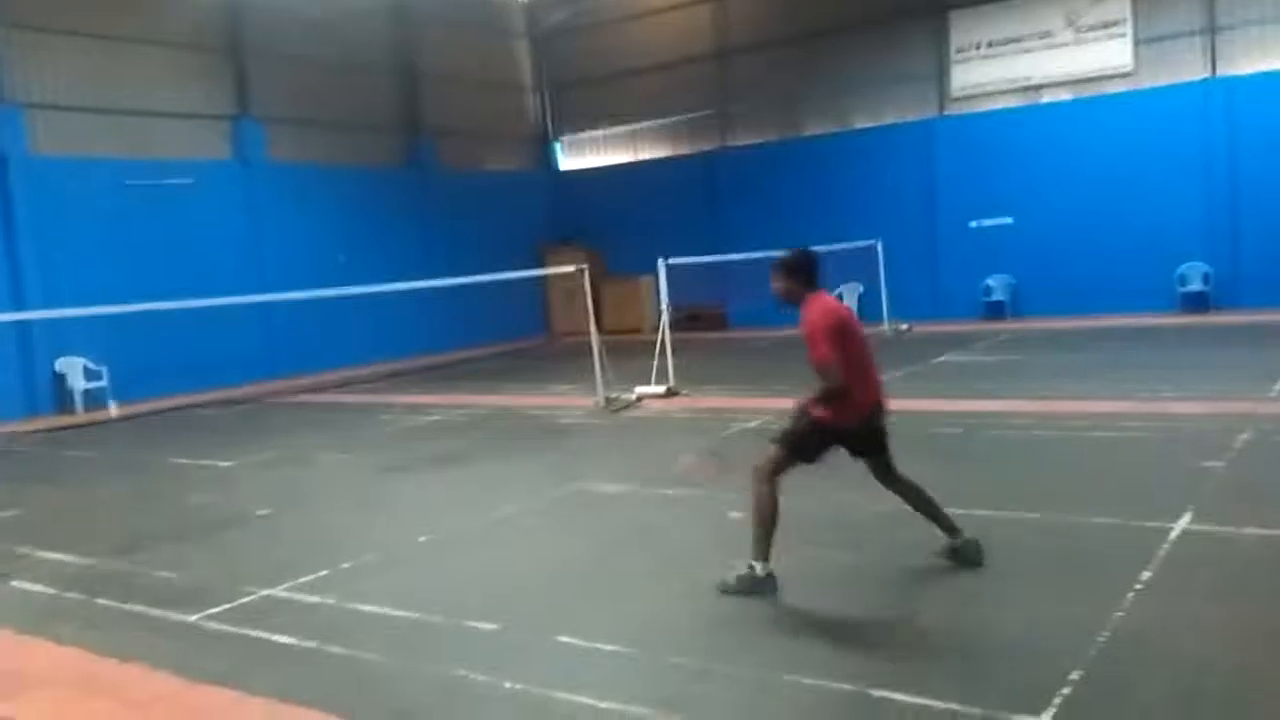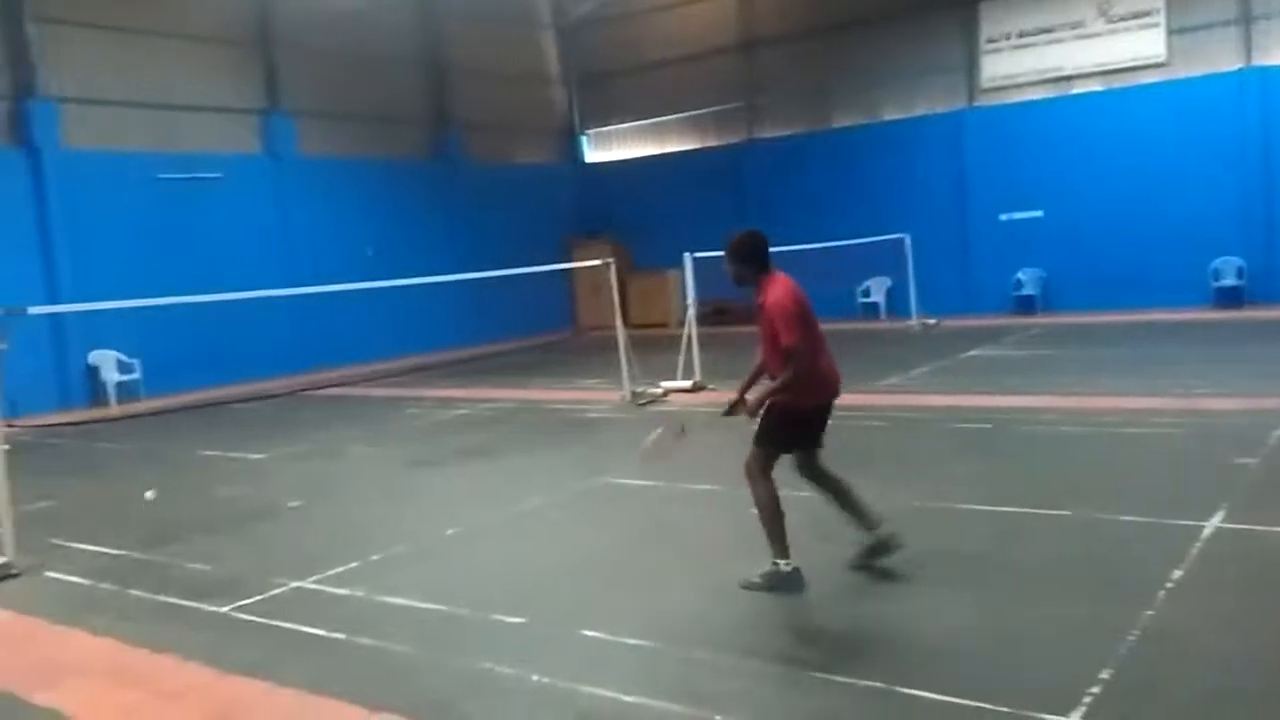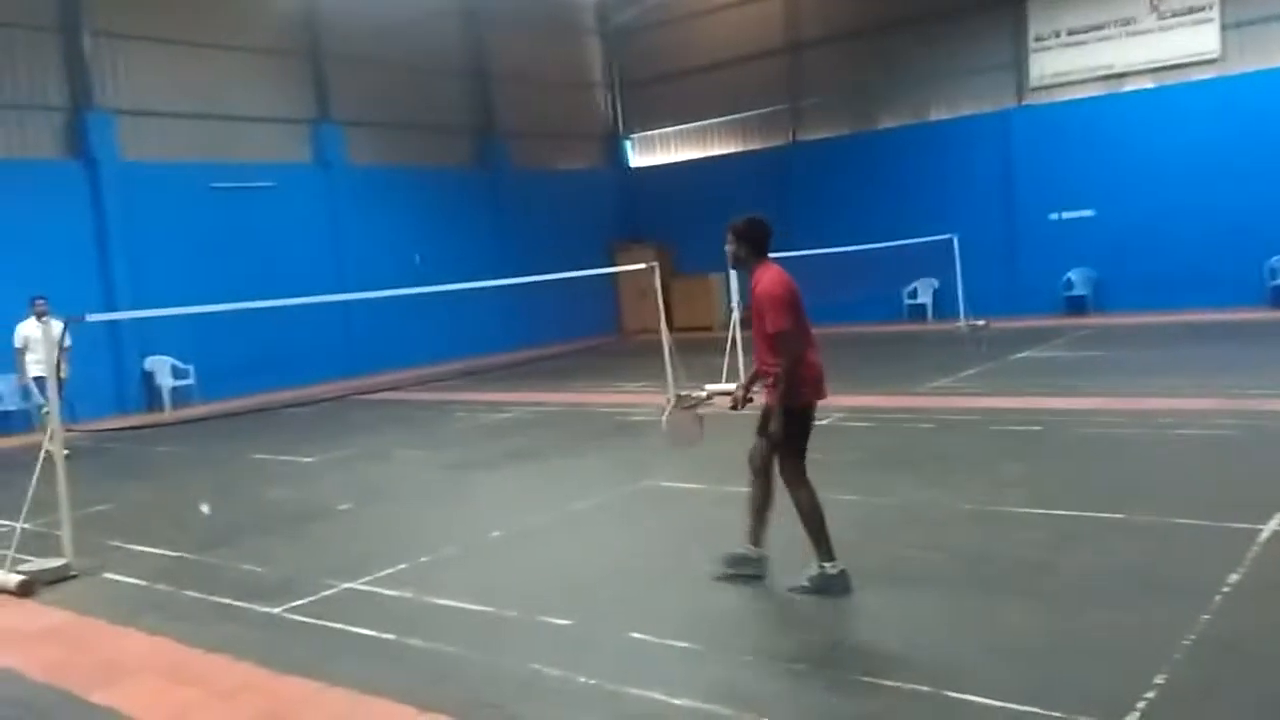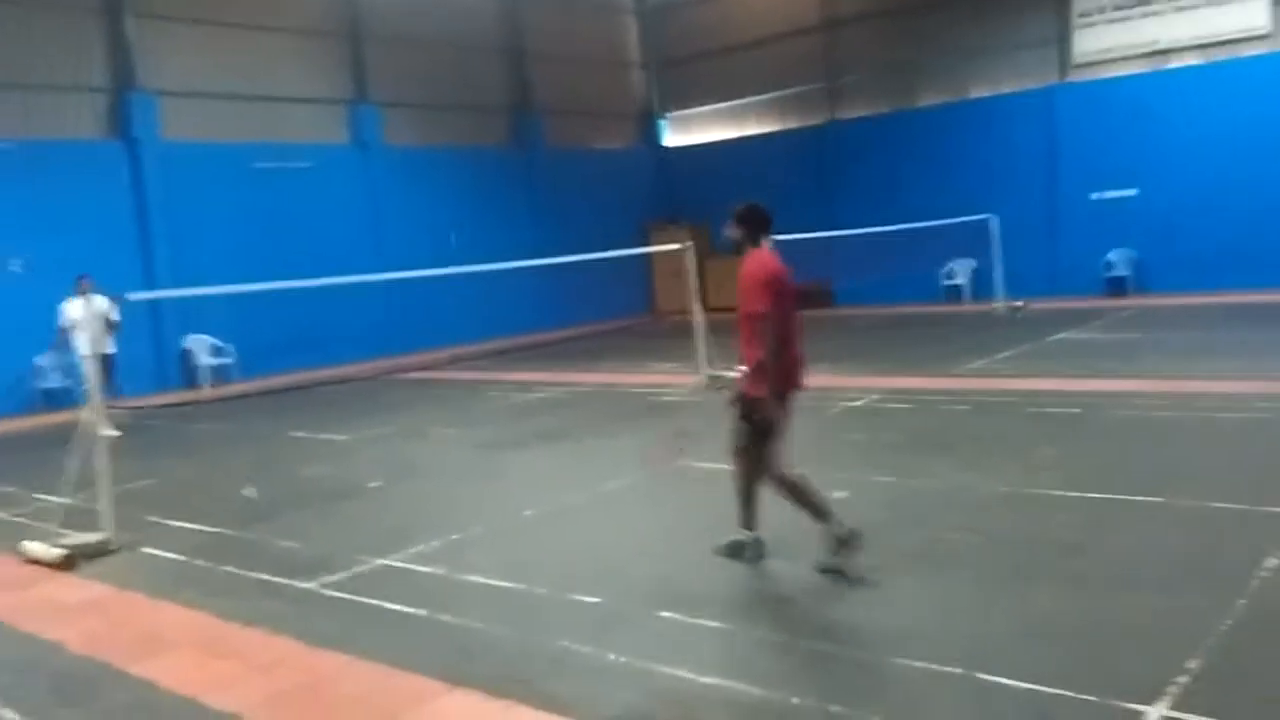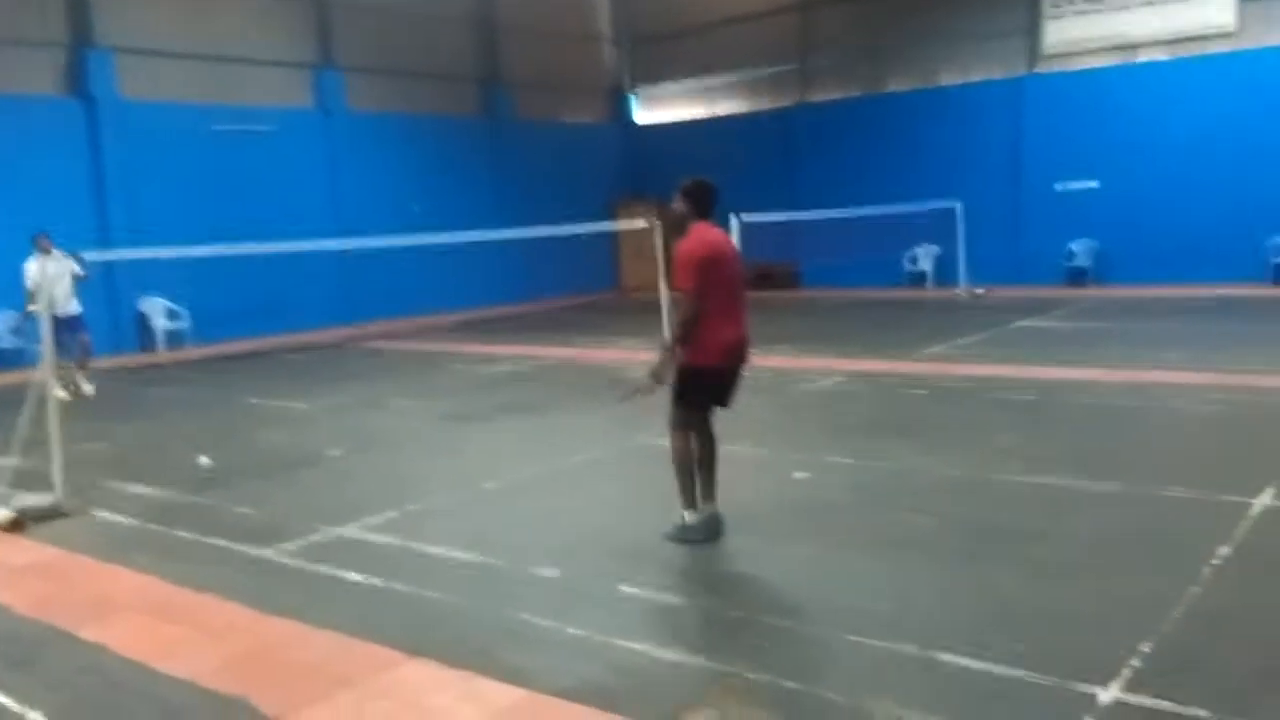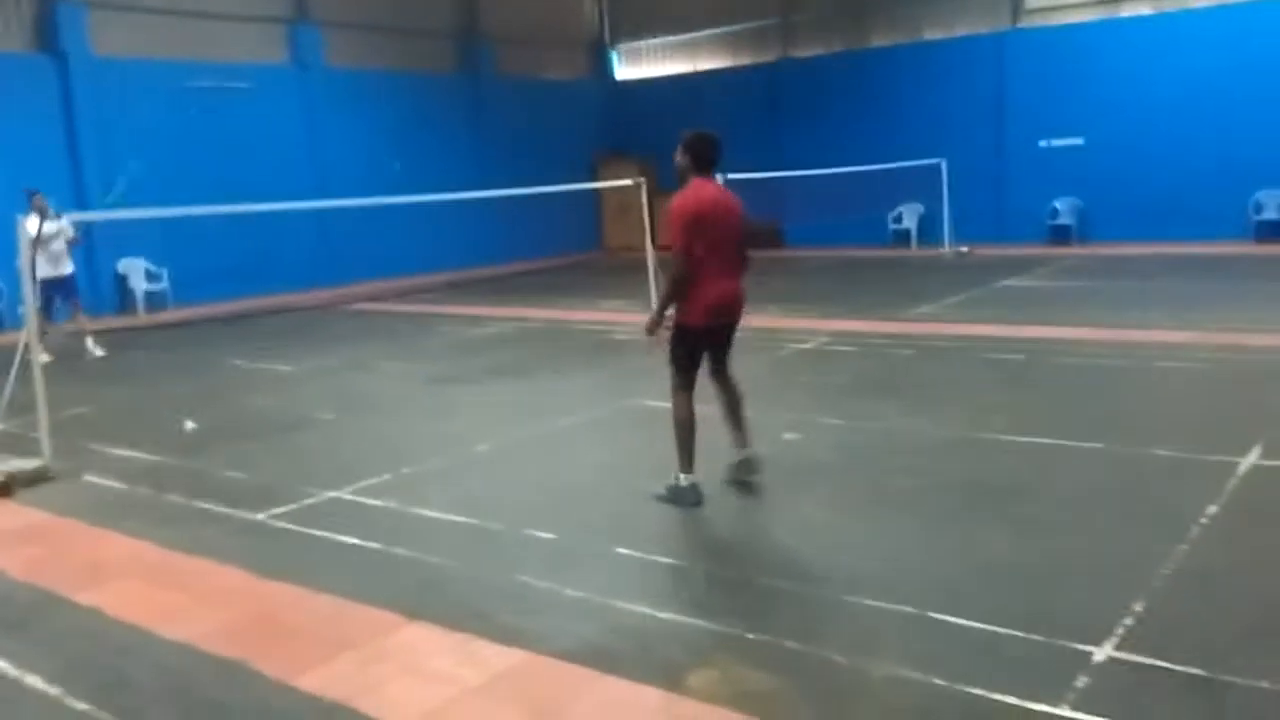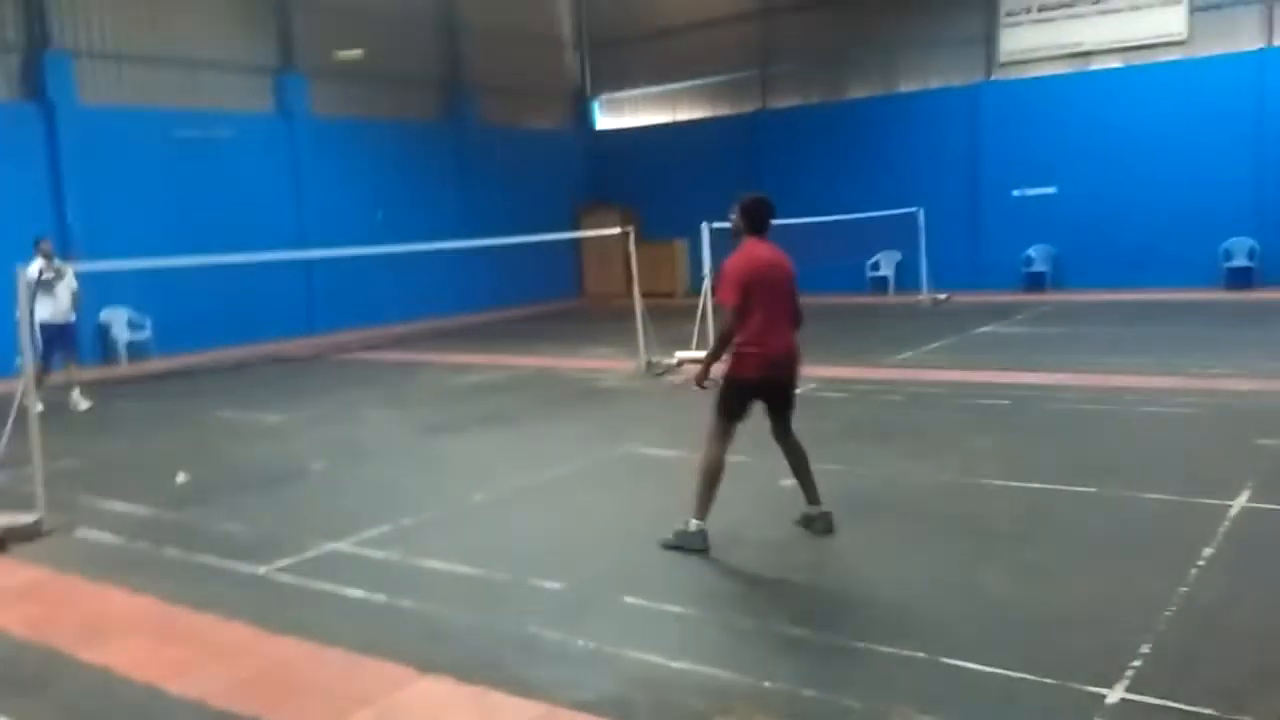
dt=0.3s
person 1, frame 1
left shoulder: (815, 317)
right shoulder: (827, 306)
left elbow: (838, 382)
left wrist: (806, 406)
right wrist: (815, 403)
left hip: (840, 410)
right hip: (866, 405)
left knee: (765, 472)
right knee: (887, 474)
left ankle: (759, 571)
right ankle: (959, 541)
person 1, frame 2
left shoulder: (779, 299)
right shoulder: (772, 288)
left elbow: (800, 364)
right elbow: (771, 352)
left wrist: (762, 399)
right wrist: (744, 390)
left hip: (802, 393)
right hip: (816, 390)
left knee: (756, 469)
right knee: (809, 467)
left ankle: (784, 568)
right ankle: (876, 531)
person 1, frame 3
left shoulder: (769, 286)
right shoulder: (765, 279)
left elbow: (791, 354)
left wrist: (778, 410)
right wrist: (747, 384)
left hip: (792, 391)
right hip: (787, 387)
left knee: (792, 476)
right knee: (758, 461)
left ankle: (830, 570)
right ankle: (753, 553)
person 1, frame 4
left shoulder: (755, 269)
right shoulder: (769, 263)
left elbow: (771, 336)
left wrist: (771, 395)
right wrist: (748, 382)
left hip: (768, 380)
right hip: (763, 379)
left knee: (764, 464)
right knee: (743, 449)
left ankle: (838, 530)
right ankle: (748, 536)
person 1, frame 5
left shoulder: (690, 246)
right shoulder: (724, 241)
left elbow: (689, 312)
left wrist: (666, 358)
left hip: (706, 350)
right hip: (732, 346)
left knee: (681, 426)
right knee: (700, 422)
left ankle: (694, 518)
right ankle: (707, 510)
person 1, frame 6
left shoulder: (682, 203)
right shoulder: (731, 201)
left elbow: (679, 268)
right elbow: (741, 260)
left wrist: (659, 311)
left hip: (695, 309)
right hip: (729, 303)
left knee: (681, 389)
right knee: (721, 374)
left ankle: (687, 482)
right ankle: (745, 455)
person 1, frame 7
left shoulder: (738, 263)
right shoulder: (782, 261)
left elbow: (731, 325)
right elbow: (795, 317)
left wrist: (707, 364)
left hip: (750, 361)
right hip: (784, 360)
left knee: (718, 437)
right knee: (783, 432)
left ankle: (696, 527)
right ankle: (816, 510)
